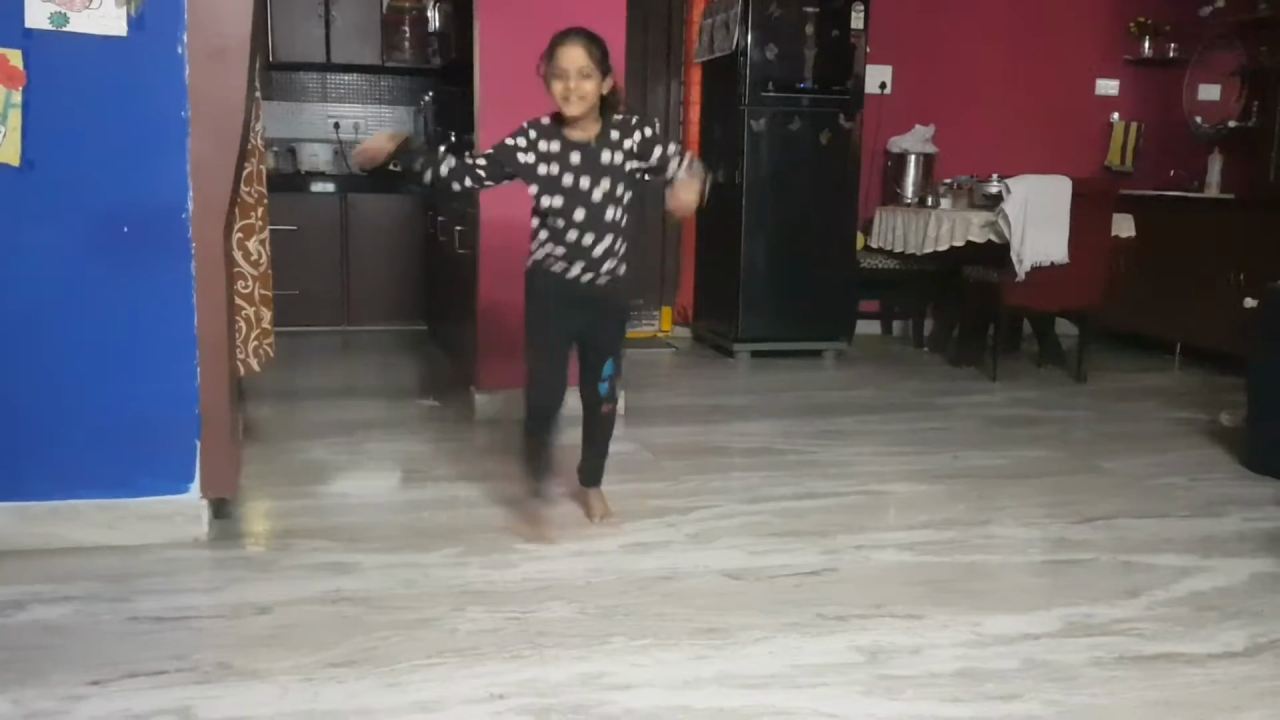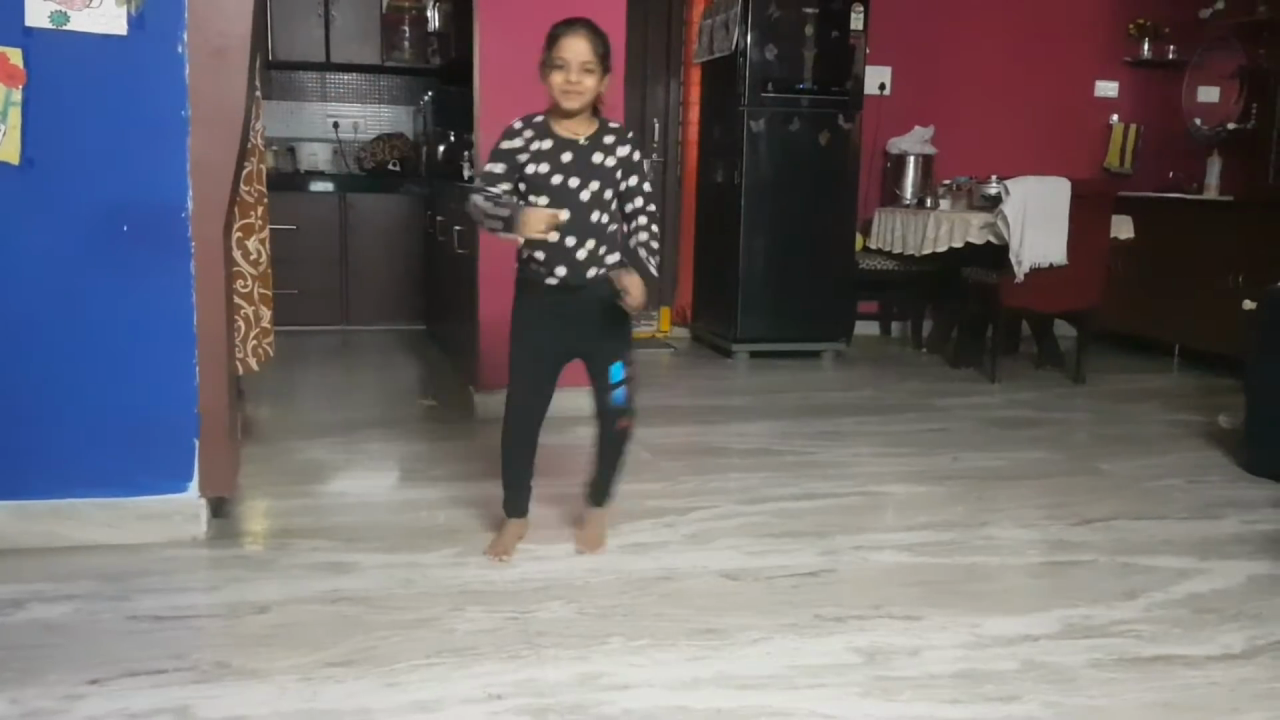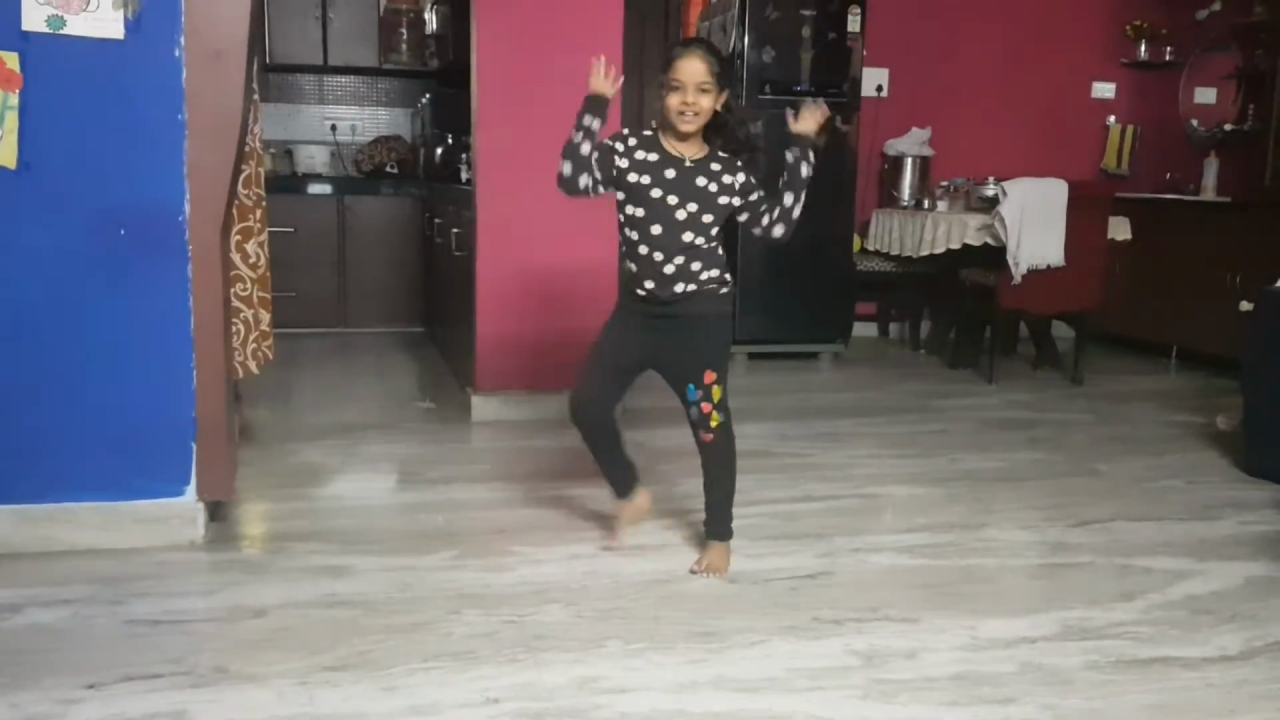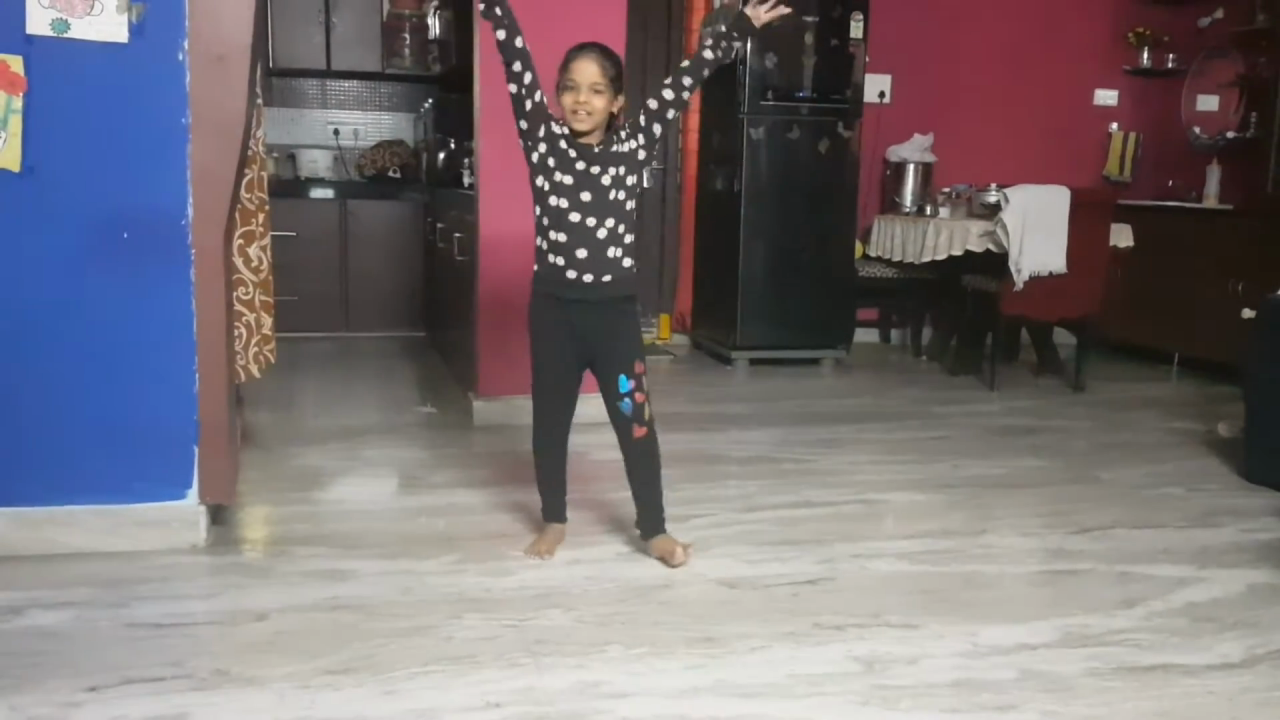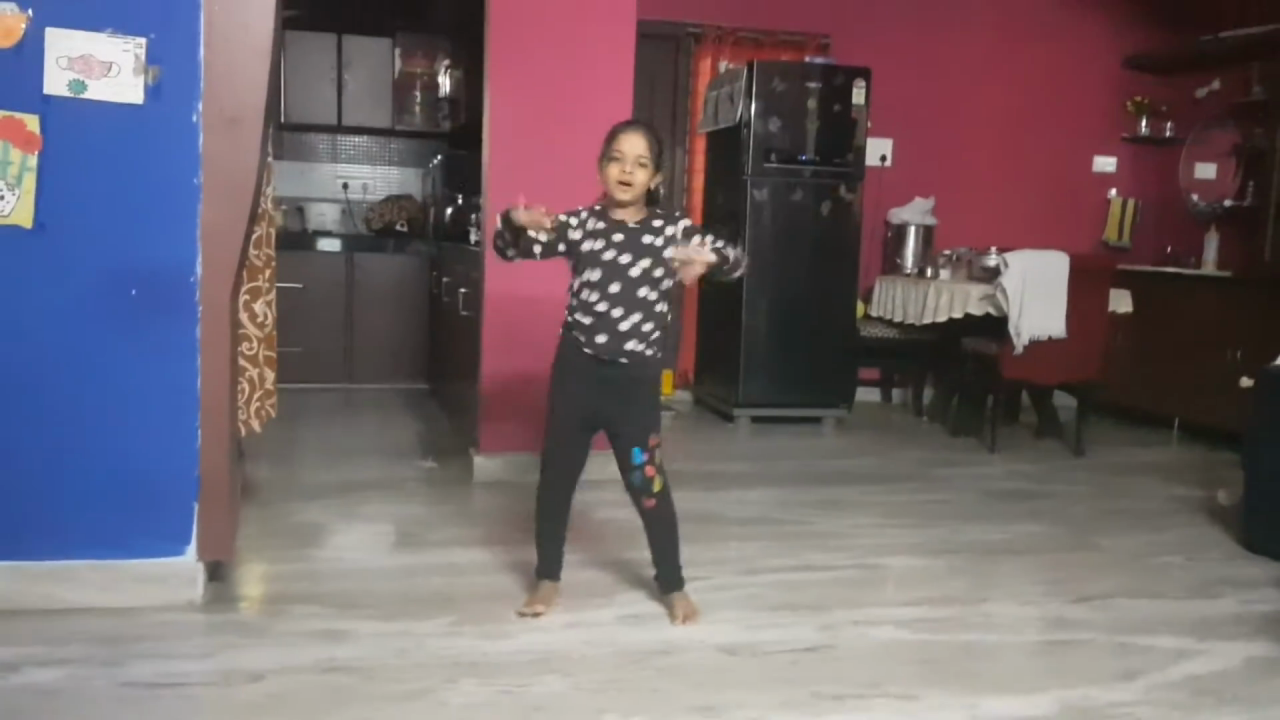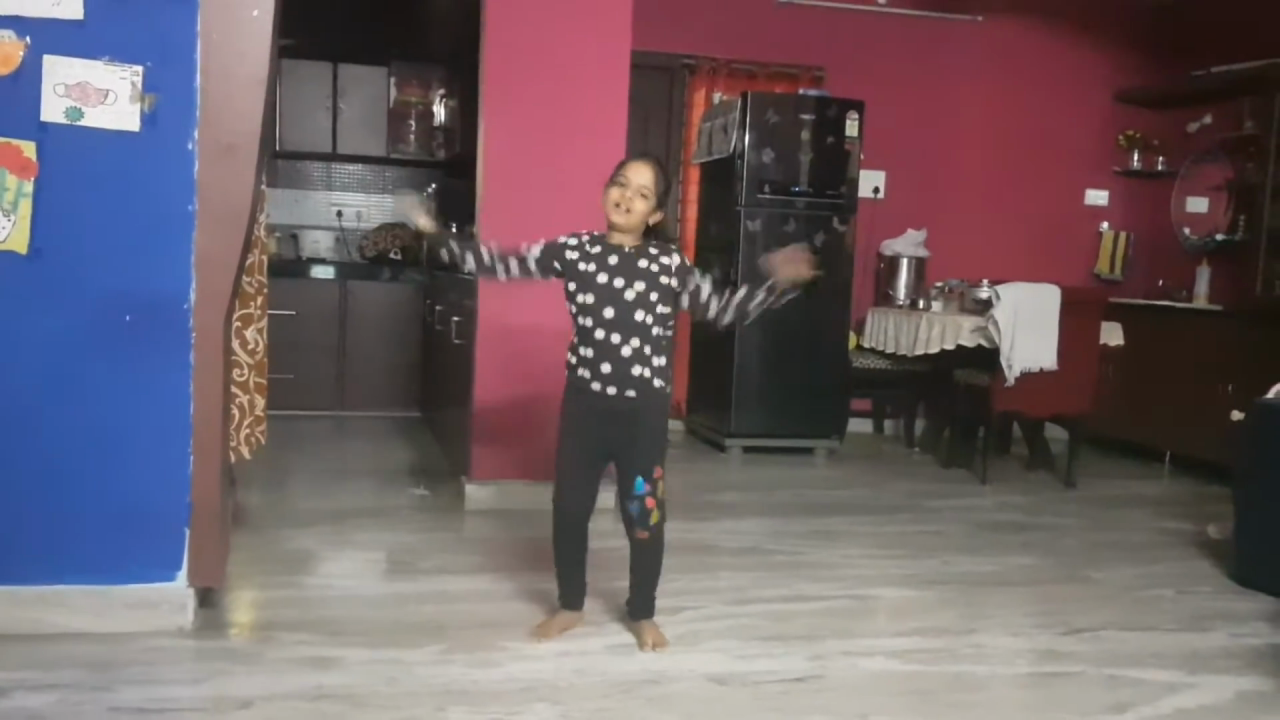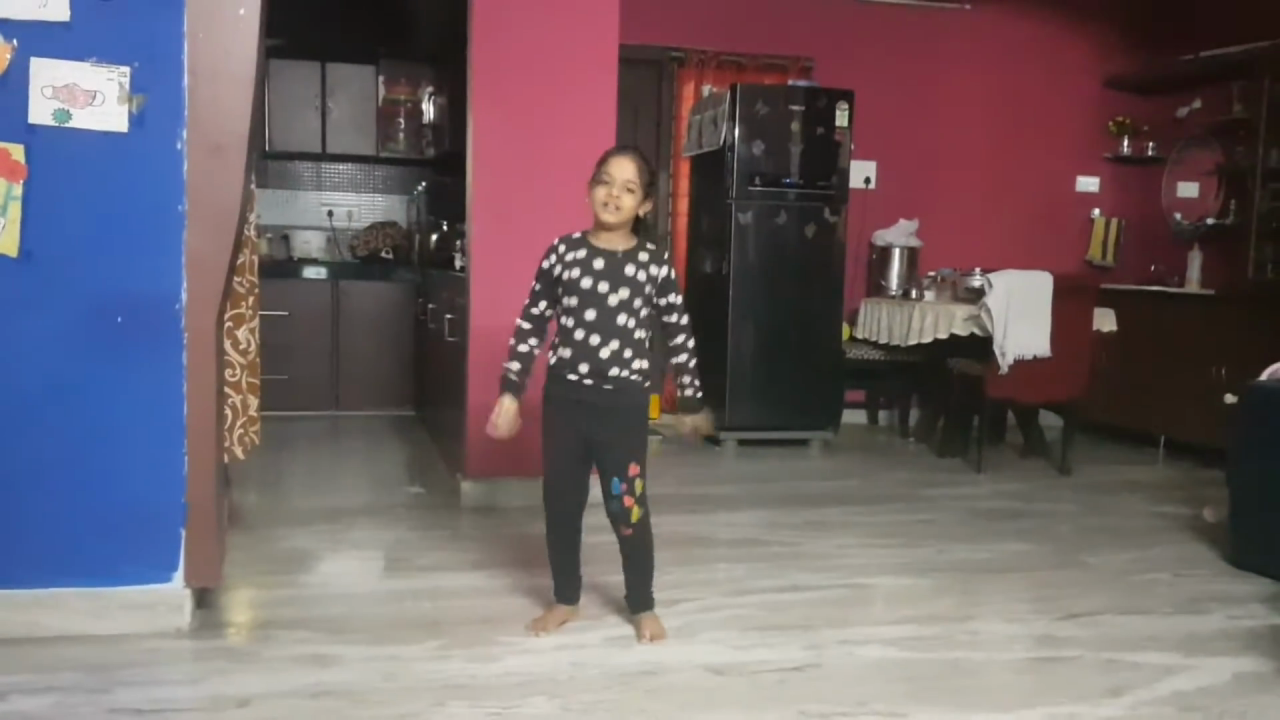
dt=0.7s
person 1, frame 1
left shoulder: (630, 134)
right shoulder: (528, 139)
left elbow: (675, 160)
right elbow: (463, 171)
left wrist: (689, 181)
right wrist: (396, 151)
left hip: (606, 290)
right hip: (548, 291)
left knee: (602, 393)
right knee: (544, 389)
left ankle: (591, 484)
right ankle: (537, 487)
person 1, frame 2
left shoulder: (621, 143)
right shoulder: (520, 137)
left elbow: (643, 217)
right elbow: (484, 199)
left wrist: (637, 271)
right wrist: (520, 218)
left hip: (604, 300)
right hip: (540, 298)
left knee: (617, 410)
right knee: (523, 410)
left ankle: (596, 506)
right ankle: (515, 517)
person 1, frame 3
left shoulder: (728, 172)
right shoulder: (630, 149)
left elbow: (775, 223)
right elbow: (574, 178)
left wrist: (802, 148)
right wrist: (597, 104)
left hip: (699, 316)
right hip: (636, 308)
left knee: (711, 426)
right knee: (588, 400)
left ankle: (718, 535)
right ankle: (630, 494)
person 1, frame 4
left shoulder: (634, 144)
right shoulder: (541, 139)
left elbow: (682, 83)
right elbow: (515, 62)
left hip: (614, 308)
right hip: (554, 306)
left knee: (635, 421)
right knee: (551, 418)
left ankle: (654, 529)
right ankle: (553, 520)
person 1, frame 5
left shoulder: (672, 230)
right shoulder: (579, 223)
left elbow: (731, 261)
right elbow: (512, 248)
left wrist: (707, 259)
right wrist: (516, 224)
left hip: (633, 382)
right hip: (574, 375)
left knee: (649, 490)
right knee: (555, 481)
left ankle: (673, 586)
right ankle: (547, 579)
person 1, frame 6
left shoulder: (670, 262)
right shoulder: (572, 250)
left elbow: (722, 309)
right elbow: (504, 263)
left wrist: (779, 281)
right wrist: (439, 236)
left hip: (644, 411)
right hip: (585, 405)
left knee: (646, 518)
right knee: (569, 511)
left ankle: (642, 614)
right ankle: (569, 605)
person 1, frame 7
left shoulder: (654, 263)
right shoulder: (561, 252)
left elbow: (678, 332)
right elbow: (531, 324)
left wrist: (691, 401)
right wrist: (510, 390)
left hip: (623, 404)
right hip: (565, 400)
left knee: (629, 513)
right knee: (562, 505)
left ankle: (643, 606)
right ankle: (566, 599)
